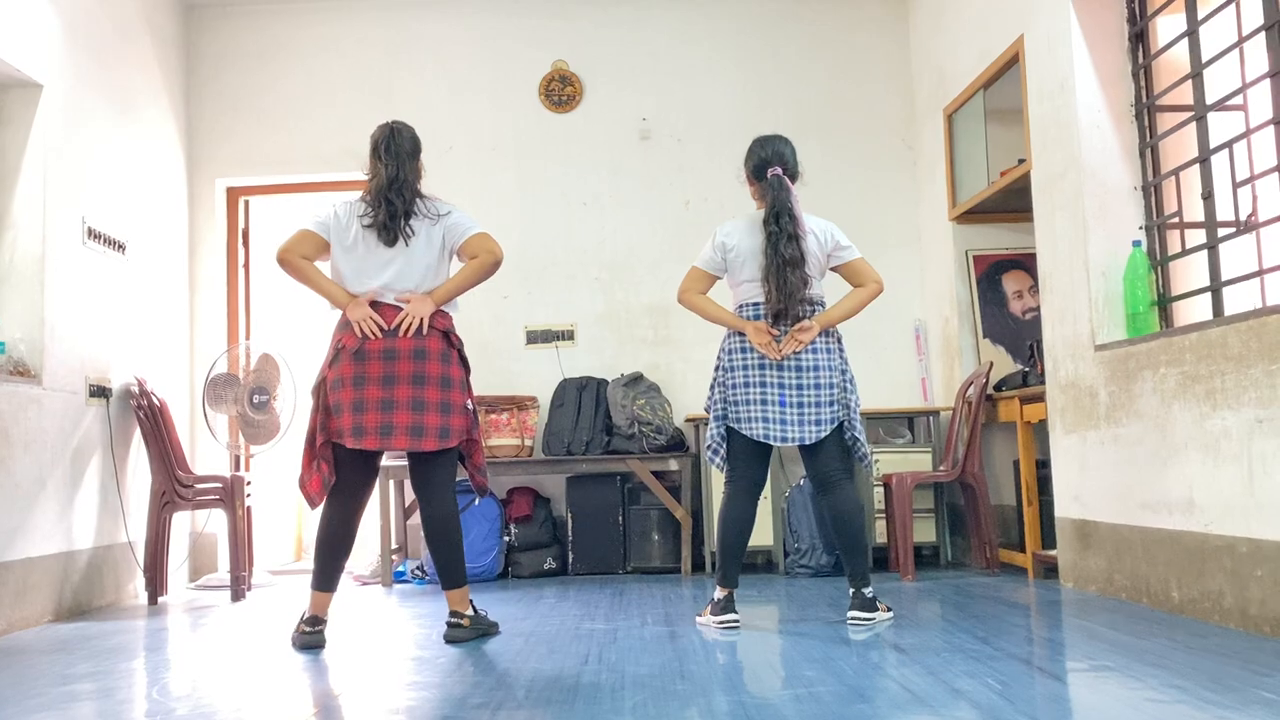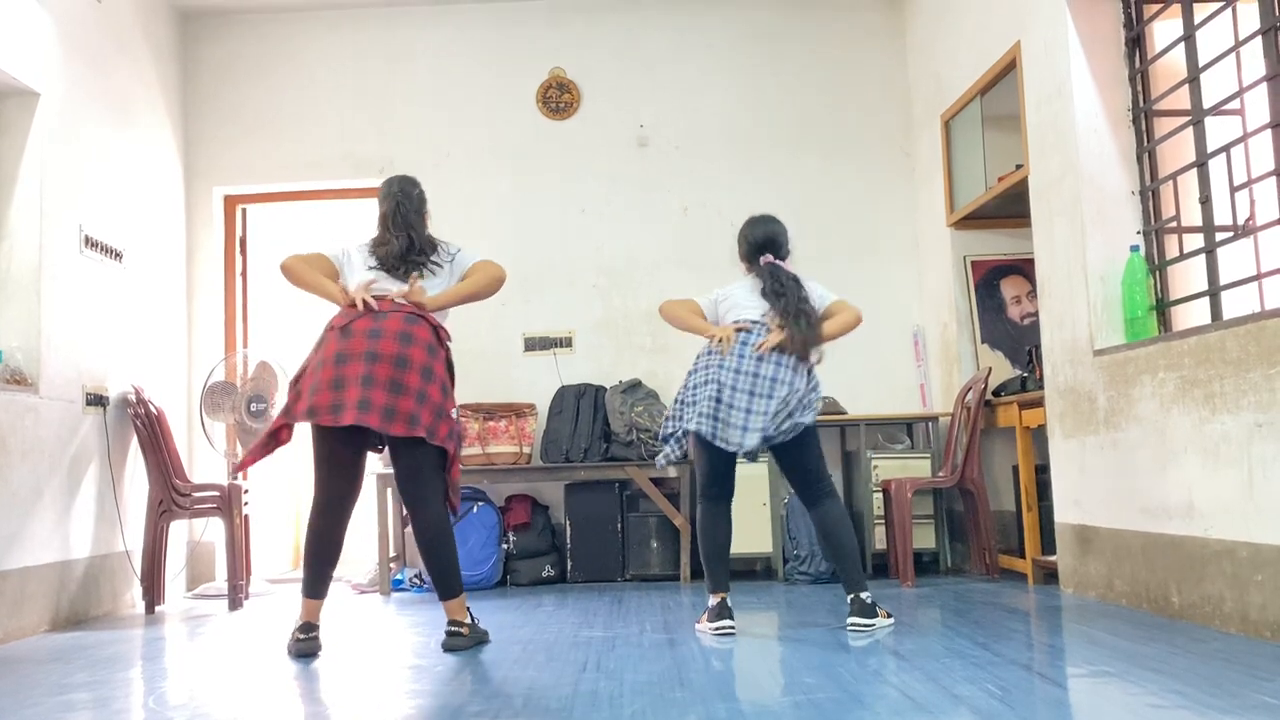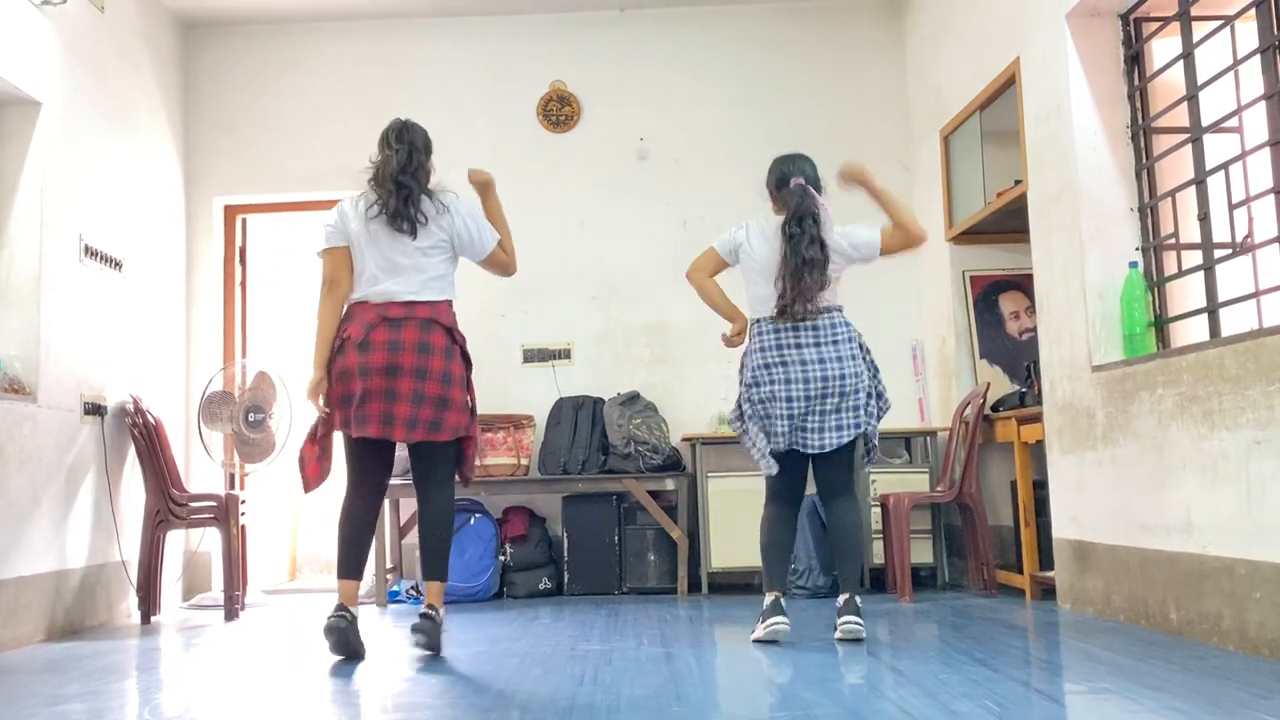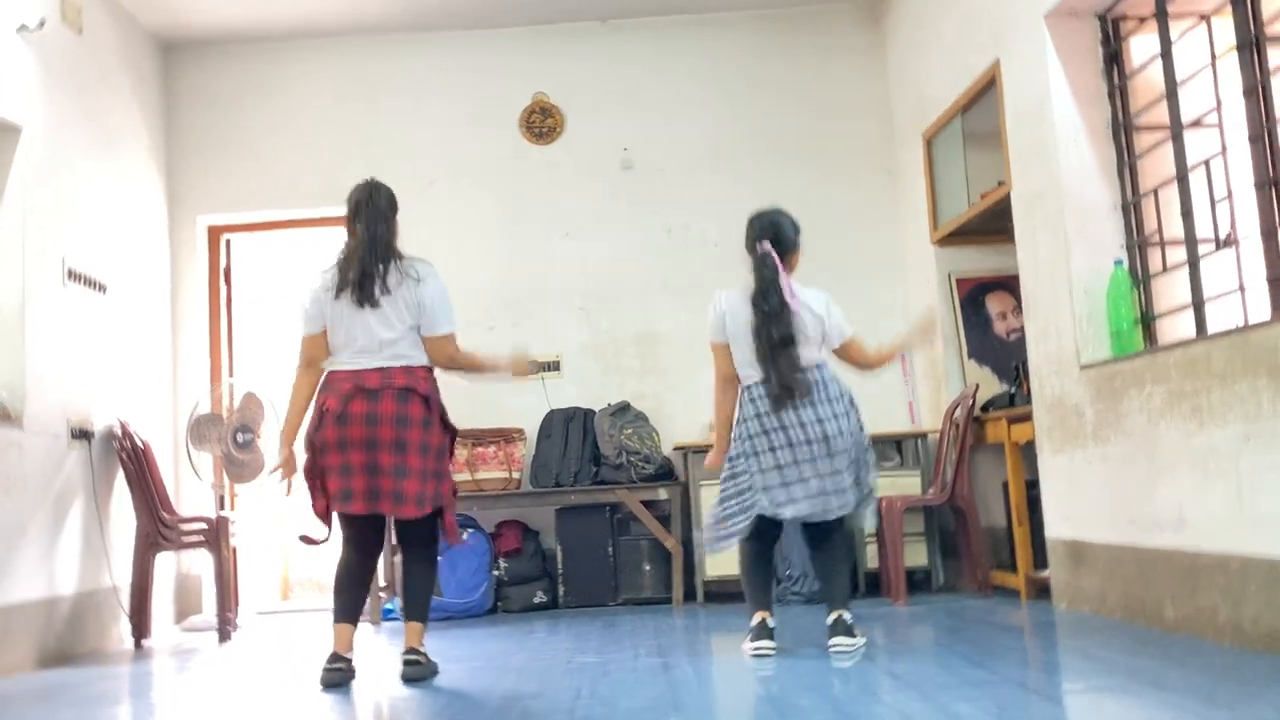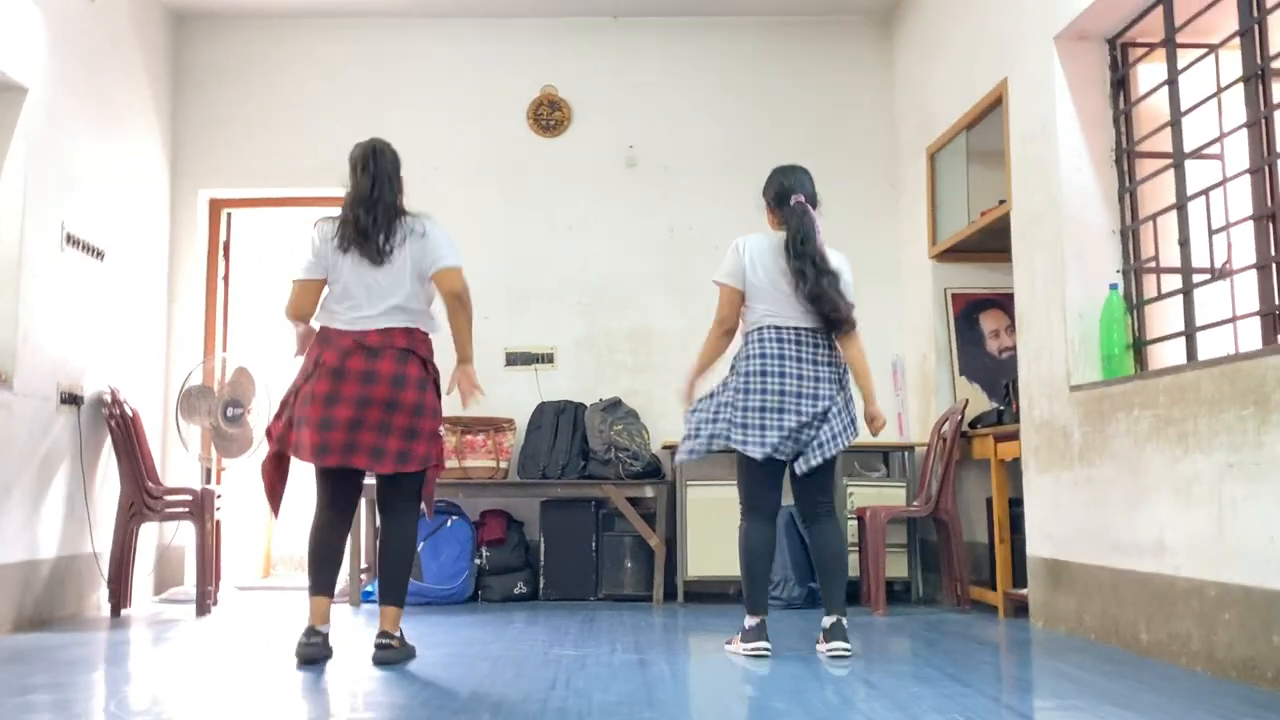
dt=1s
person 1, frame 1
left shoulder: (343, 216)
right shoulder: (442, 216)
left elbow: (289, 255)
right elbow: (490, 255)
left wrist: (345, 300)
right wrist: (435, 298)
left hip: (360, 356)
right hip: (426, 355)
left knee: (346, 490)
right knee: (436, 490)
left ankle: (314, 618)
right ankle: (460, 611)
person 1, frame 2
left shoulder: (356, 254)
right shoulder: (449, 257)
left elbow: (292, 264)
right elbow: (494, 274)
left wrist: (342, 294)
right wrist: (431, 302)
left hip: (348, 347)
right hip: (413, 350)
left knee: (332, 497)
right knee: (425, 497)
left ankle: (307, 625)
right ankle: (459, 620)
person 1, frame 3
left shoulder: (348, 212)
right shoulder: (450, 208)
left elbow: (333, 290)
right elbow: (506, 264)
left wrist: (320, 366)
right wrist: (488, 193)
left hip: (364, 347)
right hip: (429, 347)
left knee: (365, 486)
right knee: (434, 485)
left ankle: (345, 608)
right ankle: (431, 609)
person 1, frame 4
left shoulder: (328, 283)
right shoulder: (420, 278)
left elbow: (311, 364)
right elbow: (444, 355)
left wrist: (287, 438)
right wrist: (501, 365)
left hip: (343, 411)
right hip: (406, 407)
left knee: (360, 541)
right knee: (418, 536)
left ankle: (340, 652)
right ankle: (414, 648)
person 1, frame 5
left shoulder: (326, 234)
right shoulder: (423, 232)
left elbow: (299, 311)
right elbow: (455, 292)
left wrist: (304, 337)
right wrist: (464, 362)
left hip: (338, 372)
right hip: (403, 371)
left knee: (334, 506)
right knee: (399, 509)
left ankle: (316, 629)
right ankle: (389, 634)
person 2, frame 1
left shoulder: (730, 234)
right shoulder: (821, 231)
left elbow: (688, 293)
right elbow: (871, 283)
left wrist: (745, 327)
right wrist: (817, 324)
left hip: (748, 364)
right hip: (815, 362)
left knee: (743, 484)
right knee: (835, 480)
left ankle: (724, 597)
right ankle: (862, 594)
person 2, frame 2
left shoulder: (727, 293)
right shoulder: (805, 290)
left elbow: (669, 308)
right elbow: (851, 315)
left wrist: (714, 329)
right wrist: (799, 337)
left hip: (720, 374)
right hip: (782, 380)
left knee: (713, 498)
right knee: (821, 494)
left ankle: (718, 605)
right ankle: (860, 601)
person 2, frame 3
left shoulder: (749, 234)
right shoulder: (839, 236)
left elbow: (696, 273)
right elbow: (914, 236)
left wrist: (737, 318)
right wrist: (870, 185)
left hip: (771, 364)
right hip: (833, 359)
left knee: (782, 495)
right knee: (839, 491)
left ankle: (773, 601)
right ankle: (849, 599)
person 2, frame 4
left shoulder: (726, 304)
right shoulder: (816, 302)
left elbow: (725, 382)
right elbow: (864, 360)
left wrist: (721, 446)
right wrist: (912, 338)
left hip: (764, 426)
right hip: (825, 422)
left knee: (759, 533)
right knee: (826, 527)
left ankle: (761, 622)
right ankle: (838, 618)
person 2, frame 5
left shoulder: (745, 249)
right shoulder: (830, 259)
left elbow: (725, 326)
right elbow: (847, 333)
left wrist: (696, 375)
right wrist: (870, 402)
left hip: (762, 379)
right hip: (821, 385)
left knee: (758, 510)
right knee: (820, 510)
left ankle: (756, 626)
right ankle: (835, 625)
